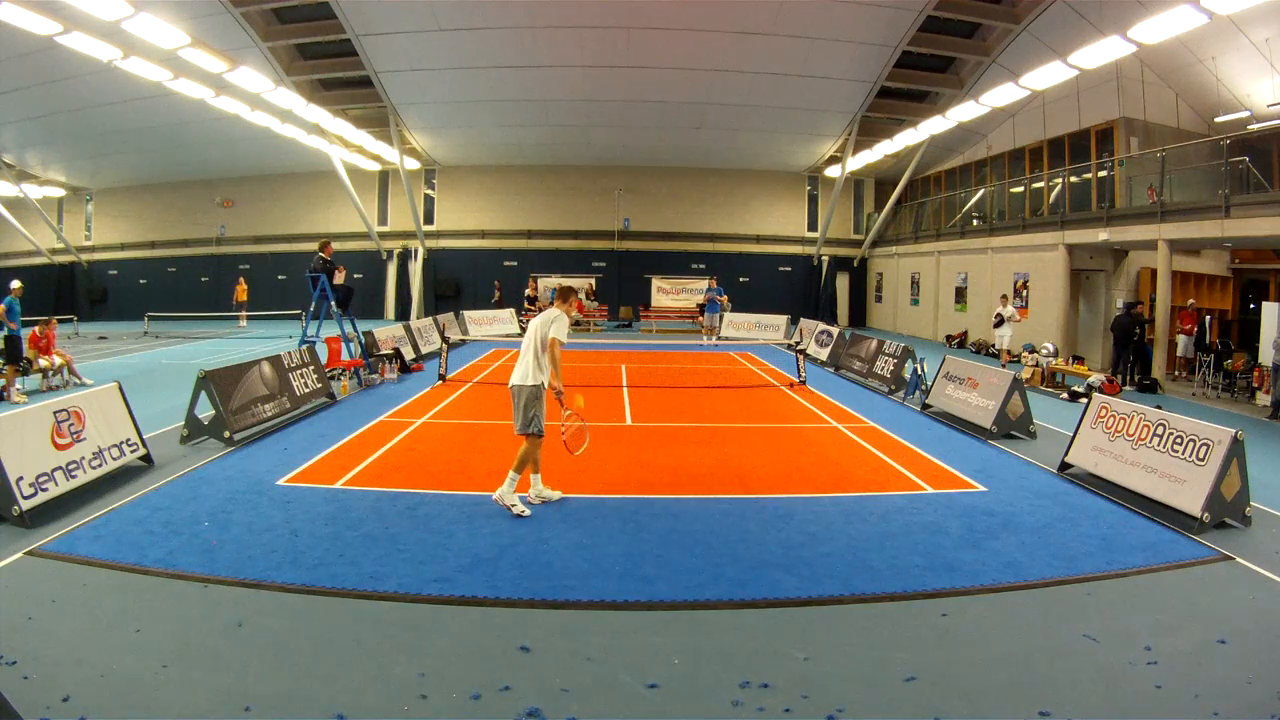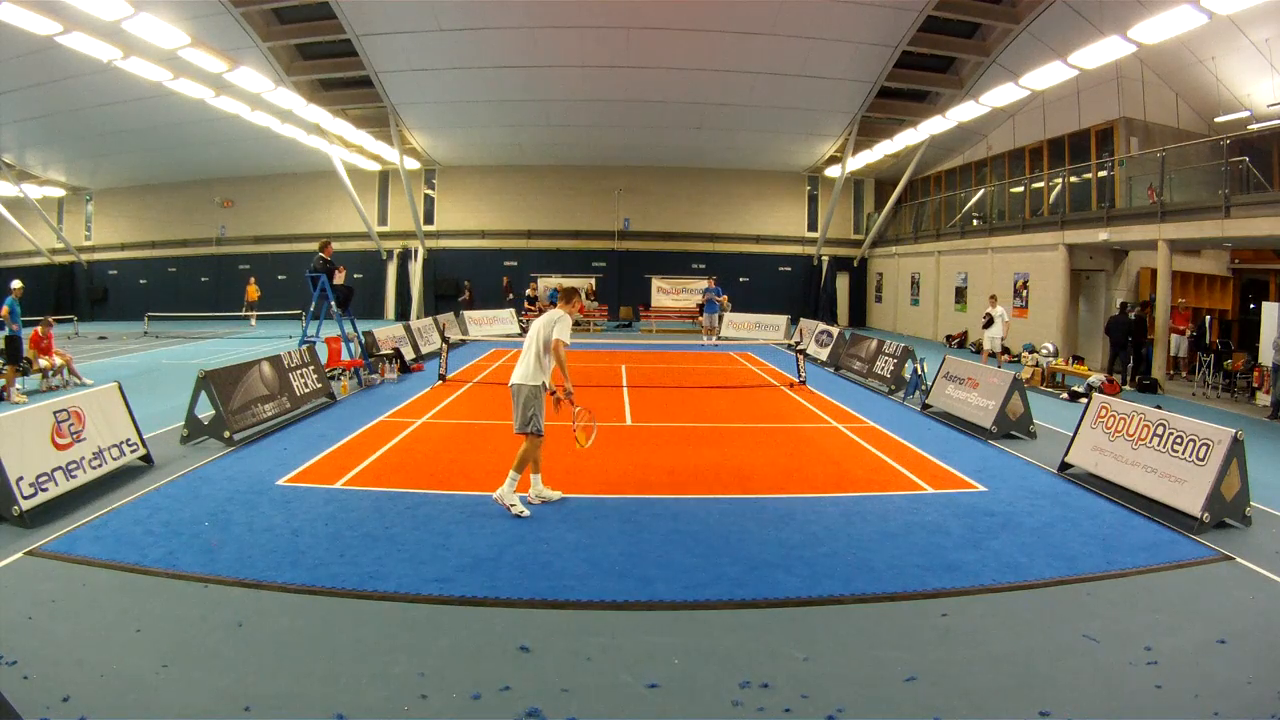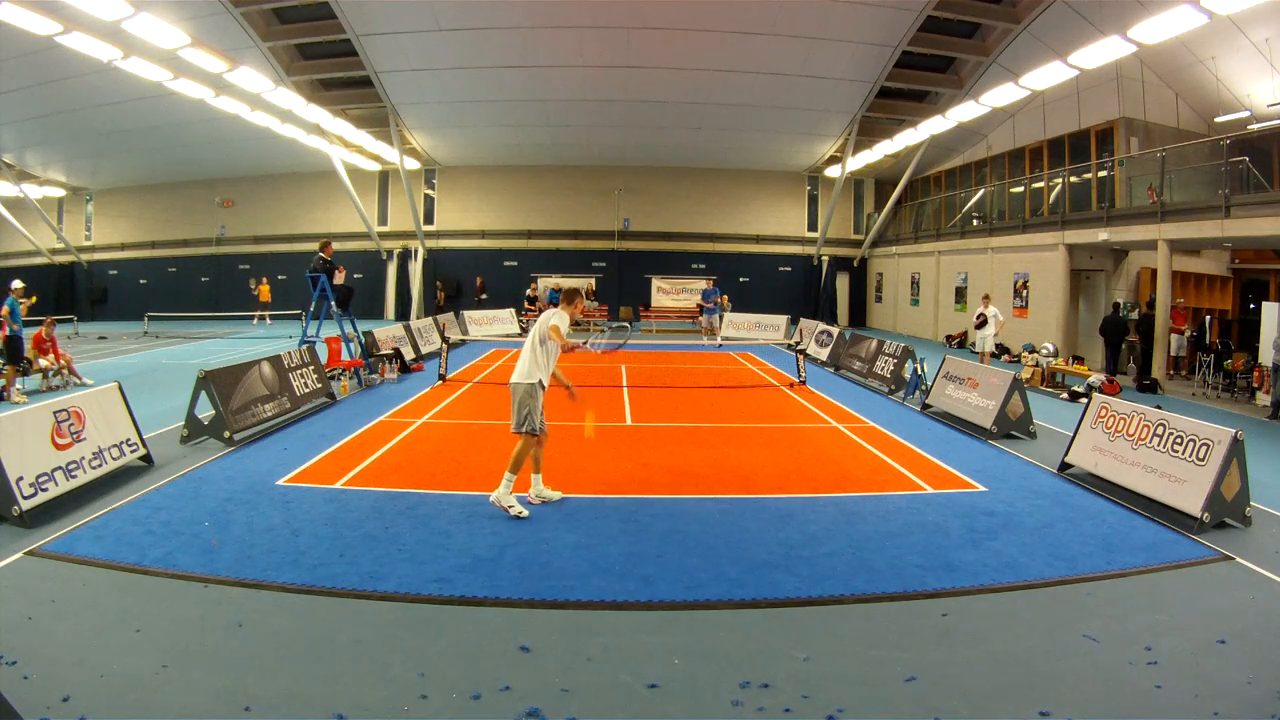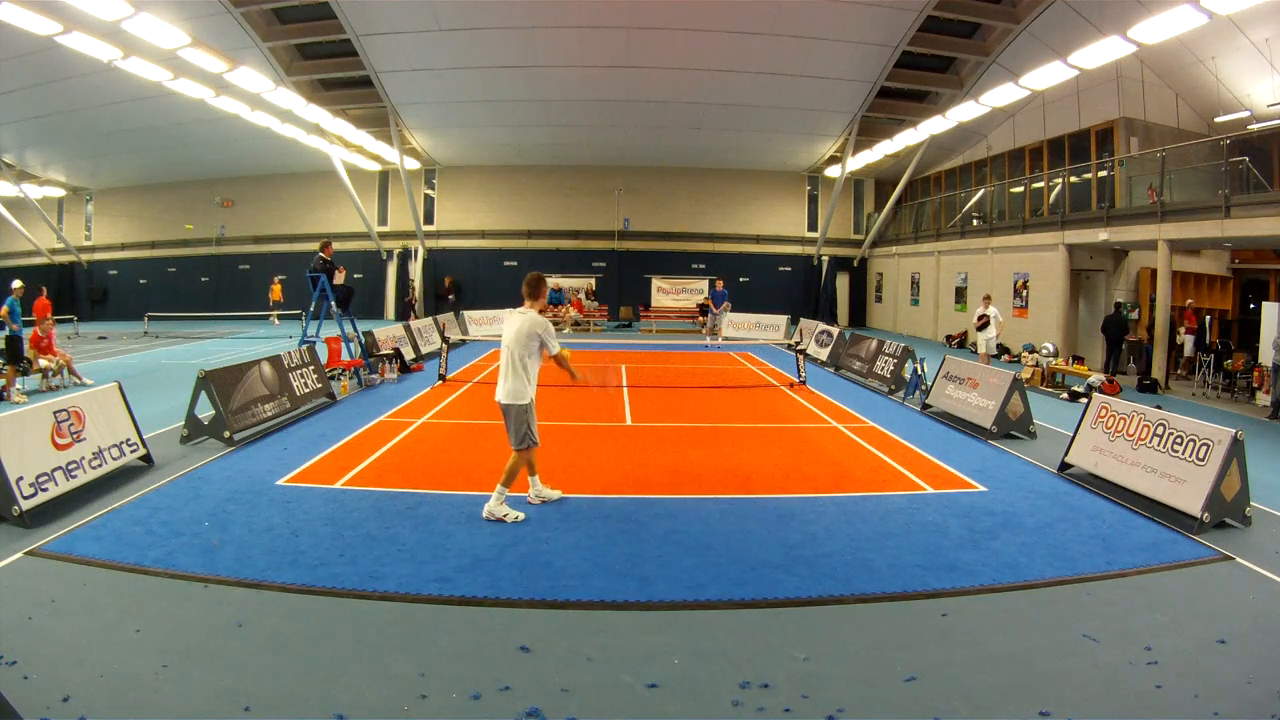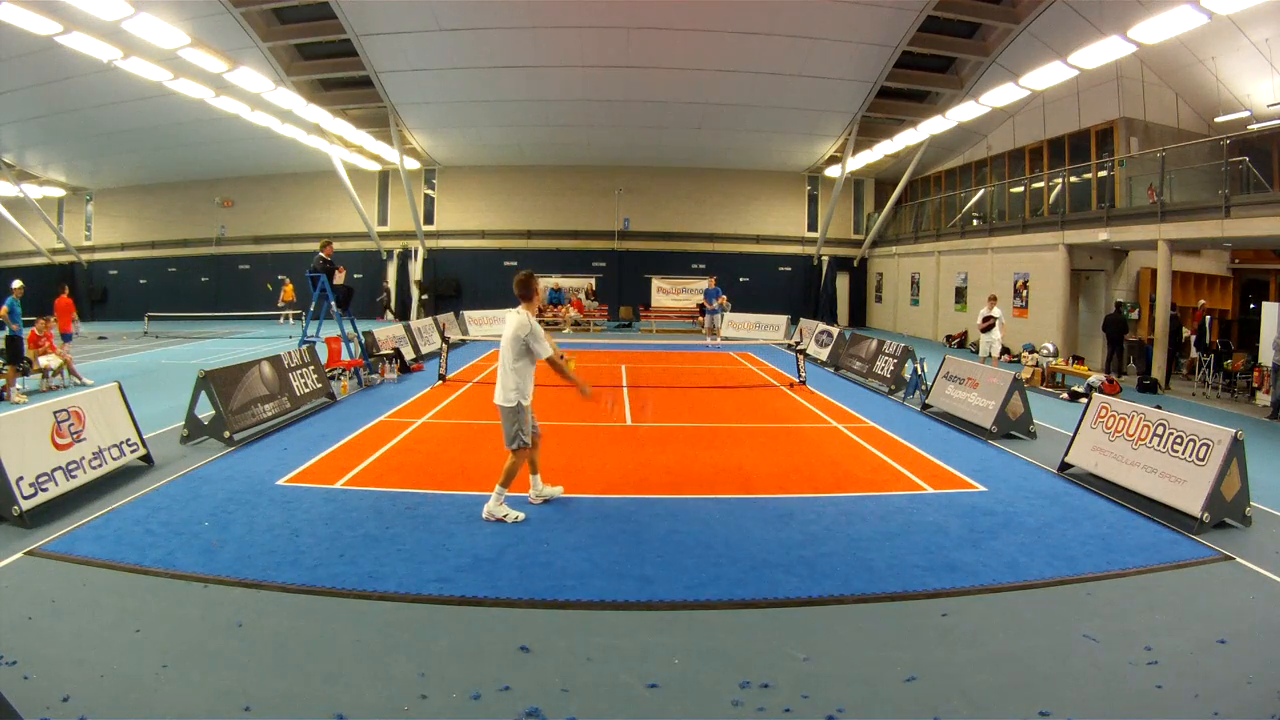
dt=0.7s
person 1, frame 1
left shoulder: (540, 317)
right shoulder: (561, 317)
right elbow: (552, 346)
left wrist: (552, 379)
right wrist: (558, 380)
left hip: (522, 381)
right hip: (531, 383)
left knee: (535, 437)
right knee: (533, 437)
left ankle: (536, 489)
right ankle: (506, 491)
person 1, frame 2
left shoulder: (543, 318)
right shoulder: (563, 318)
right elbow: (556, 348)
left wrist: (553, 391)
right wrist: (567, 381)
left hip: (524, 381)
right hip: (530, 383)
left knee: (536, 437)
right knee: (533, 438)
left ankle: (537, 489)
right ankle: (507, 491)
person 1, frame 3
left shoulder: (552, 316)
right shoulder: (559, 315)
right elbow: (554, 330)
left wrist: (567, 384)
right wrist: (563, 342)
left hip: (532, 382)
right hip: (528, 382)
left knee: (540, 436)
right knee: (528, 436)
left ankle: (537, 489)
right ankle: (503, 492)
person 1, frame 4
left shoulder: (512, 317)
right shoulder: (541, 323)
right elbow: (558, 358)
left wrist: (544, 354)
right wrist: (573, 373)
left hip: (507, 392)
right hip: (519, 395)
left knee: (528, 443)
right knee: (522, 449)
left ankle: (536, 490)
right ankle: (495, 504)
person 1, frame 5
left shoulder: (519, 315)
right shoulder: (528, 325)
right elbow: (553, 363)
left wrist: (558, 352)
right wrist: (580, 384)
left hip: (518, 393)
right hip: (513, 397)
left knee: (534, 439)
right knee: (519, 451)
left ankle: (537, 489)
right ankle: (495, 505)
